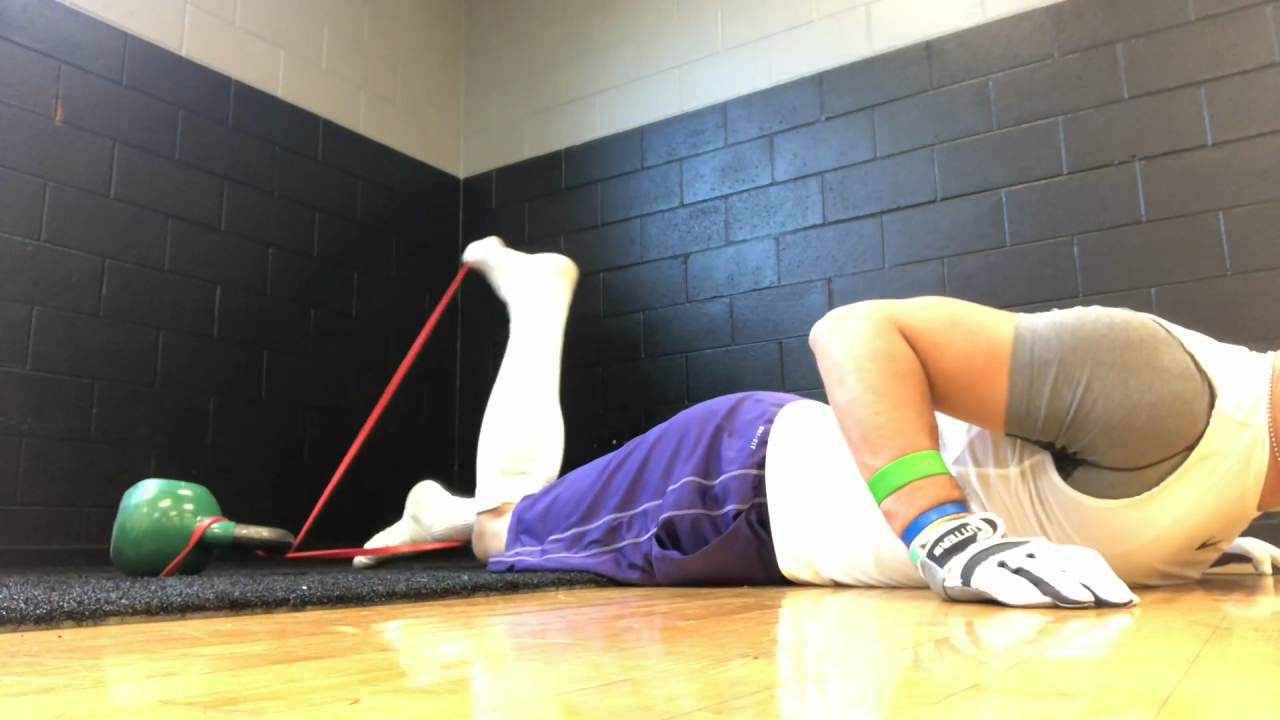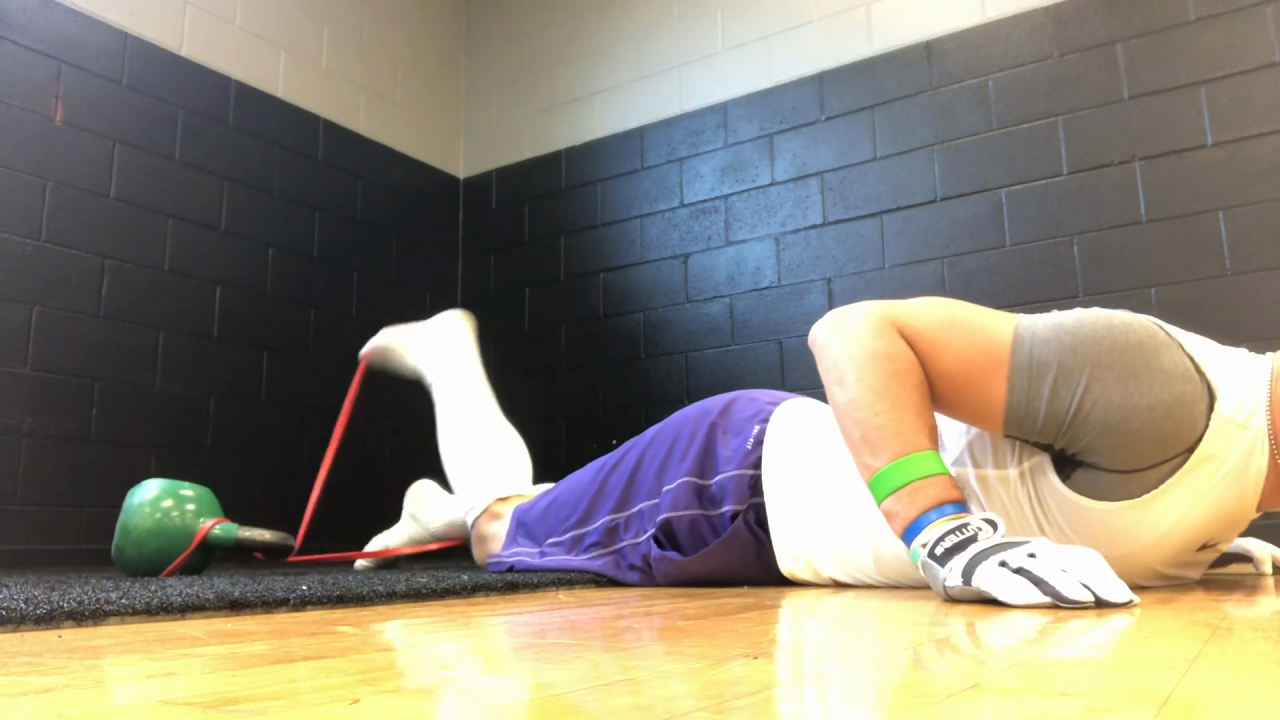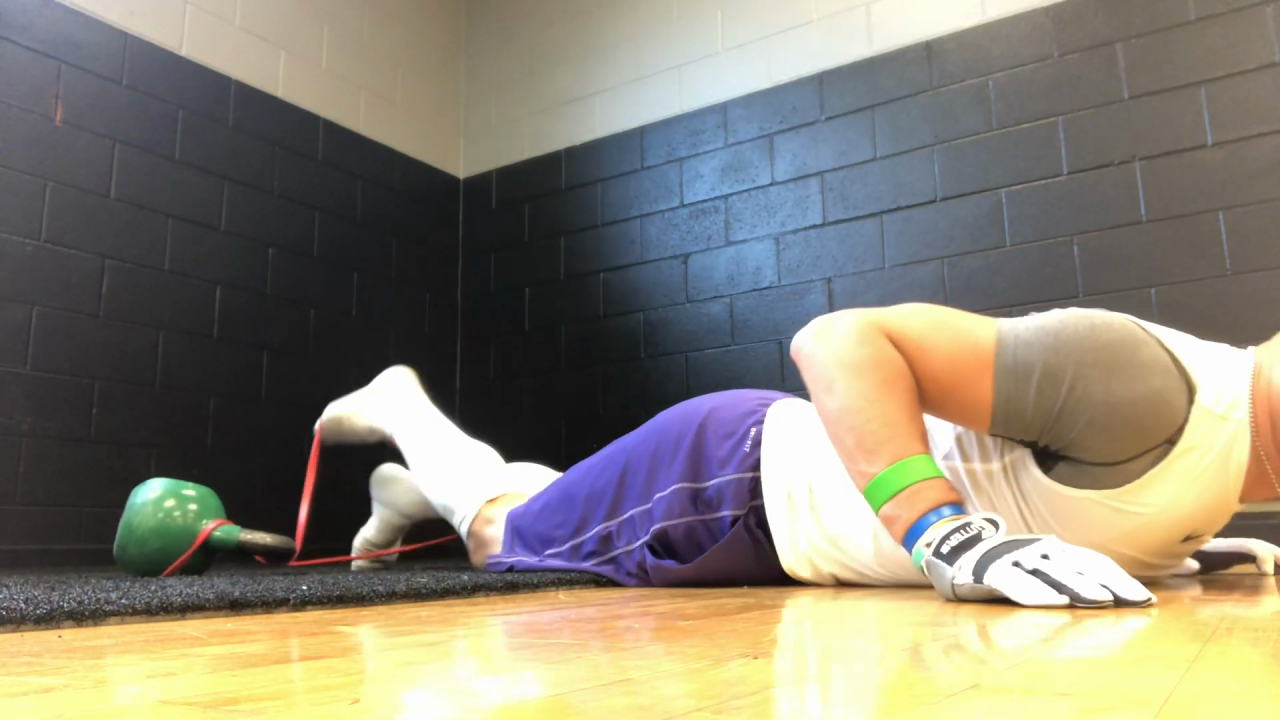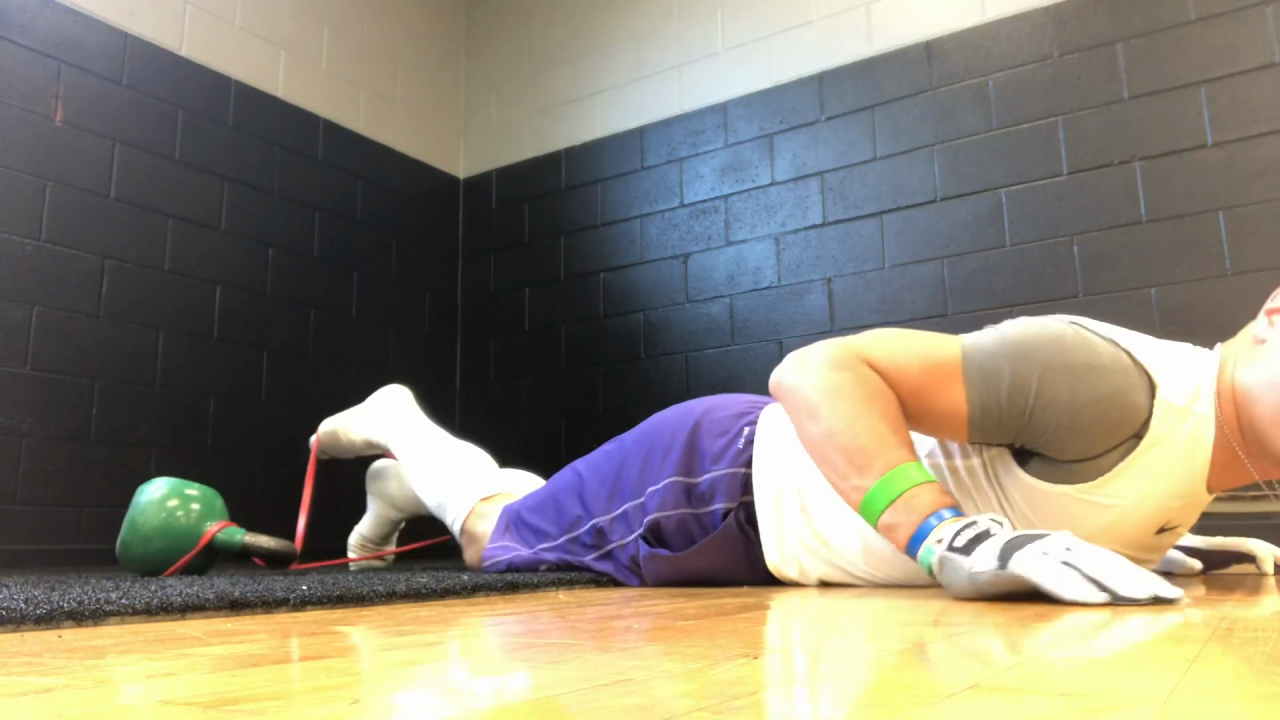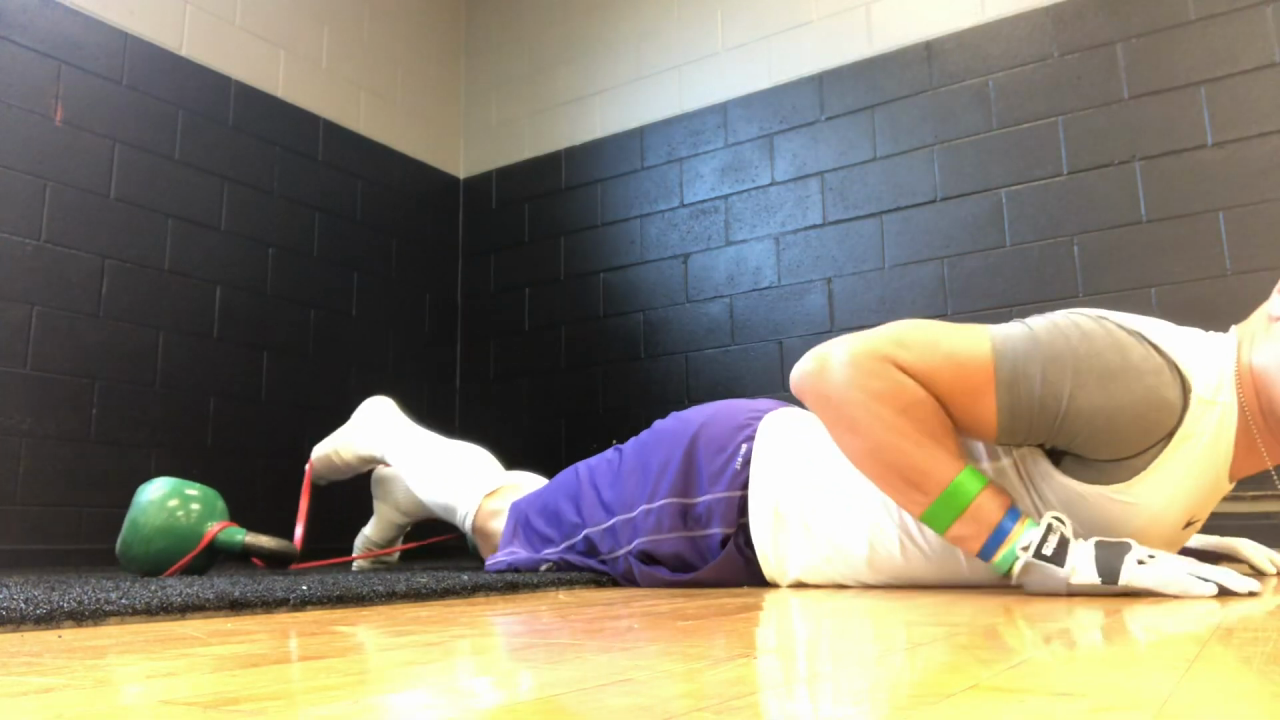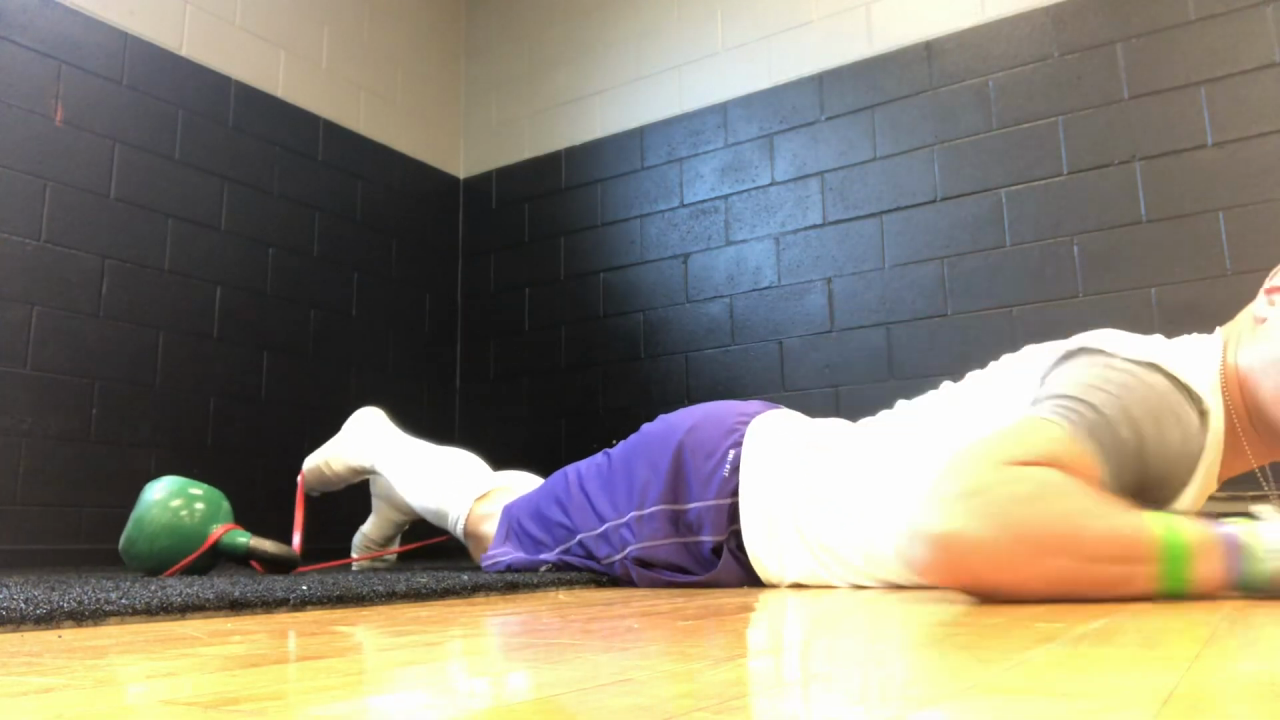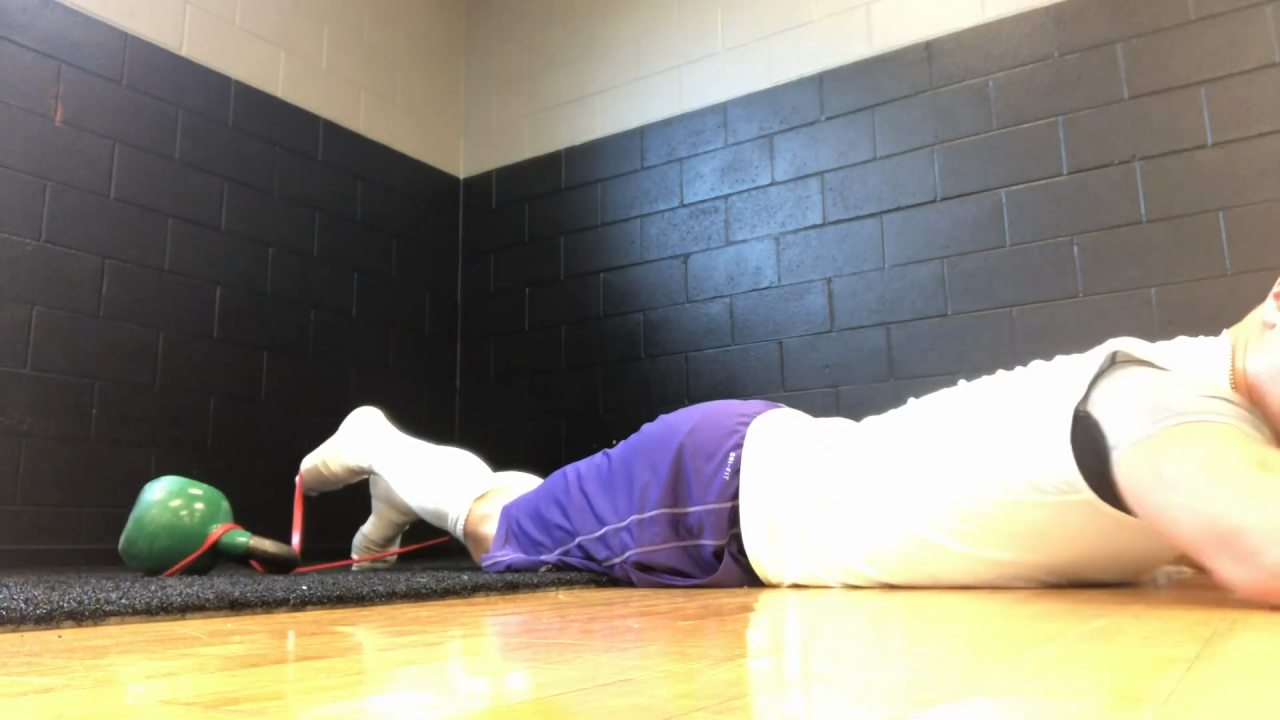
dt=0.3s
person 1, frame 1
right shoulder: (1167, 389)
right elbow: (855, 329)
left wrist: (1194, 537)
right wrist: (951, 537)
left hip: (793, 480)
right hip: (741, 484)
right knee: (506, 531)
left ankle: (440, 513)
right ankle: (541, 292)
person 1, frame 2
right shoulder: (1165, 391)
right elbow: (855, 331)
left wrist: (1180, 545)
right wrist: (952, 539)
left hip: (783, 490)
right hip: (738, 483)
right knee: (506, 536)
left ankle: (440, 506)
right ankle: (445, 351)
person 1, frame 3
right shoulder: (1147, 384)
right elbow: (840, 339)
left wrist: (1164, 543)
right wrist: (952, 539)
left hip: (774, 477)
right hip: (730, 481)
right knee: (503, 537)
left ankle: (415, 486)
right ankle: (400, 408)
person 1, frame 4
right shoulder: (1114, 386)
right elbow: (812, 373)
left wrist: (1157, 544)
right wrist: (957, 542)
left hip: (762, 499)
right hip: (717, 484)
left knee: (532, 518)
right knee: (501, 538)
left ankle: (411, 486)
right ankle: (399, 429)
person 1, frame 5
right shoulder: (1140, 378)
right elbow: (838, 369)
left wrist: (1159, 537)
right wrist: (1026, 546)
left hip: (772, 476)
right hip: (721, 497)
left knee: (535, 518)
right knee: (514, 531)
left ankle: (414, 488)
right ankle: (391, 436)
person 1, frame 6
left shoulder: (1191, 395)
right shoulder: (1148, 391)
right elbow: (952, 527)
left hip: (772, 471)
right hip: (709, 495)
left knee: (522, 511)
right knee: (503, 533)
left ankle: (403, 486)
right ankle: (381, 447)
person 1, frame 7
left shoulder: (1193, 386)
right shoulder: (1173, 397)
left hip: (770, 465)
right hip: (717, 492)
left knee: (527, 513)
right knee: (501, 529)
left ankle: (402, 488)
right ankle: (379, 443)
